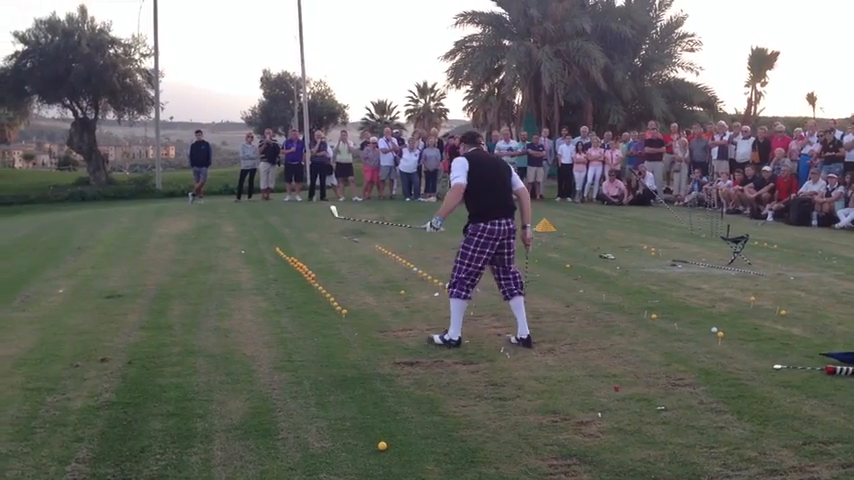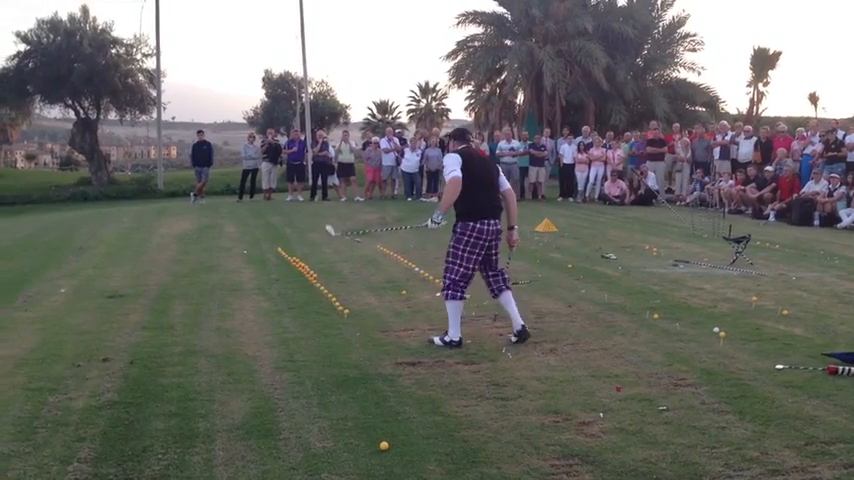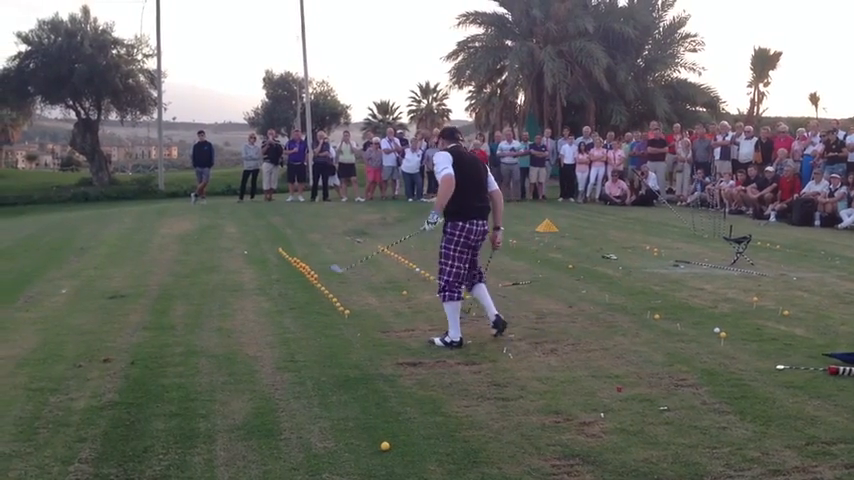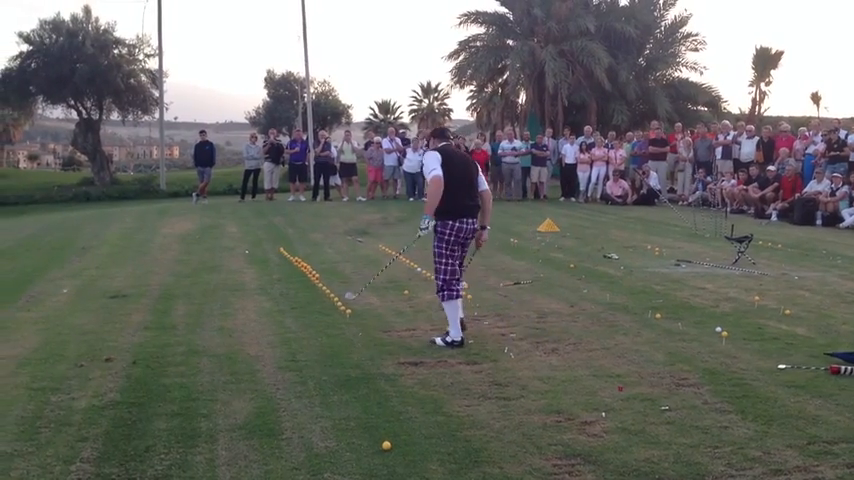
dt=0.1s
person 1, frame 1
left shoulder: (462, 161)
right shoulder: (501, 162)
left elbow: (458, 189)
right elbow: (523, 193)
left wrist: (438, 217)
right wrist: (526, 227)
left hip: (481, 225)
right hip: (506, 224)
left knee: (462, 278)
right knee: (508, 277)
left ankle: (453, 335)
right ankle: (523, 333)
person 1, frame 2
left shoulder: (453, 157)
right shoulder: (488, 162)
left elbow: (455, 183)
right elbow: (509, 195)
left wrist: (440, 213)
right wrist: (512, 229)
left hip: (470, 225)
right hip: (494, 224)
left knee: (455, 279)
right knee: (494, 275)
left ankle: (453, 336)
right ankle: (519, 326)
person 1, frame 3
left shoulder: (443, 155)
right shoulder: (477, 161)
left elbow: (448, 181)
right elbow: (497, 196)
left wrist: (435, 212)
right wrist: (497, 229)
left hip: (458, 224)
right hip: (480, 223)
left knee: (450, 279)
right knee: (471, 273)
left ankle: (454, 336)
right ankle: (494, 316)
person 1, frame 4
left shoulder: (432, 154)
right shoulder: (469, 160)
left elbow: (436, 182)
right elbow: (486, 195)
left wrist: (427, 216)
right wrist: (484, 228)
left hip: (449, 223)
right hip: (471, 222)
left knee: (446, 279)
right knee: (453, 273)
left ankle: (455, 335)
right ankle: (457, 318)
